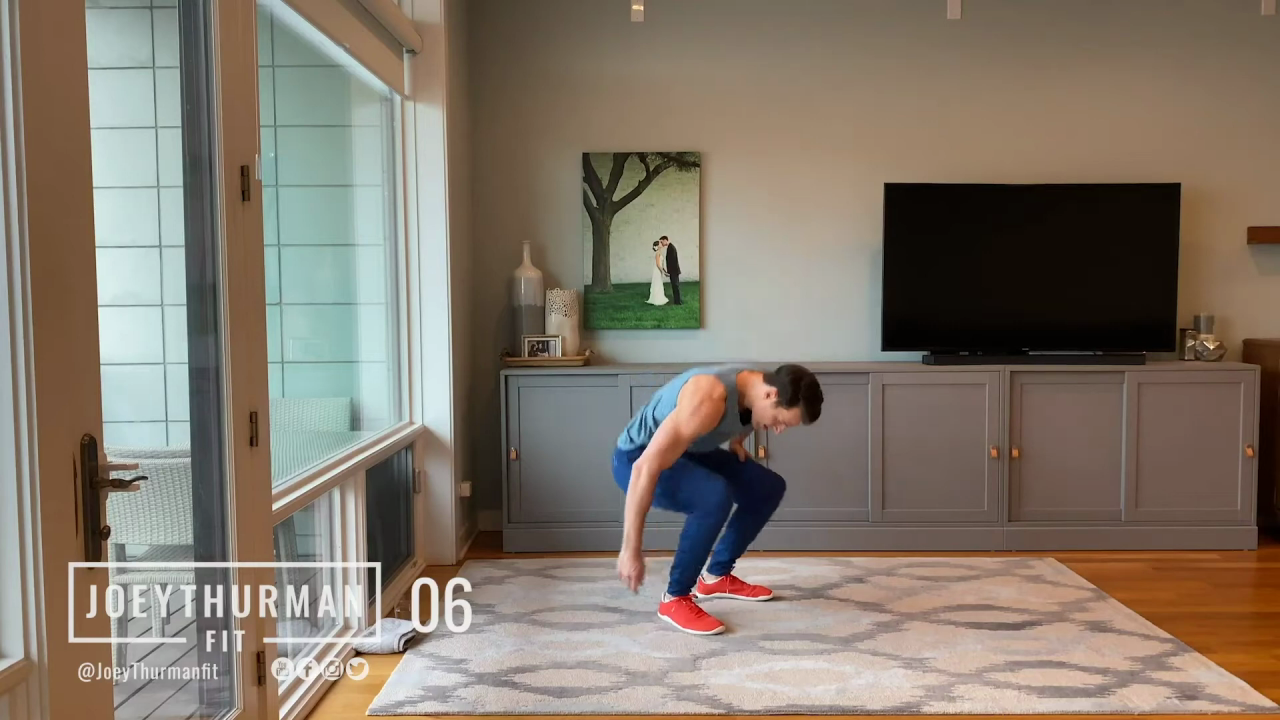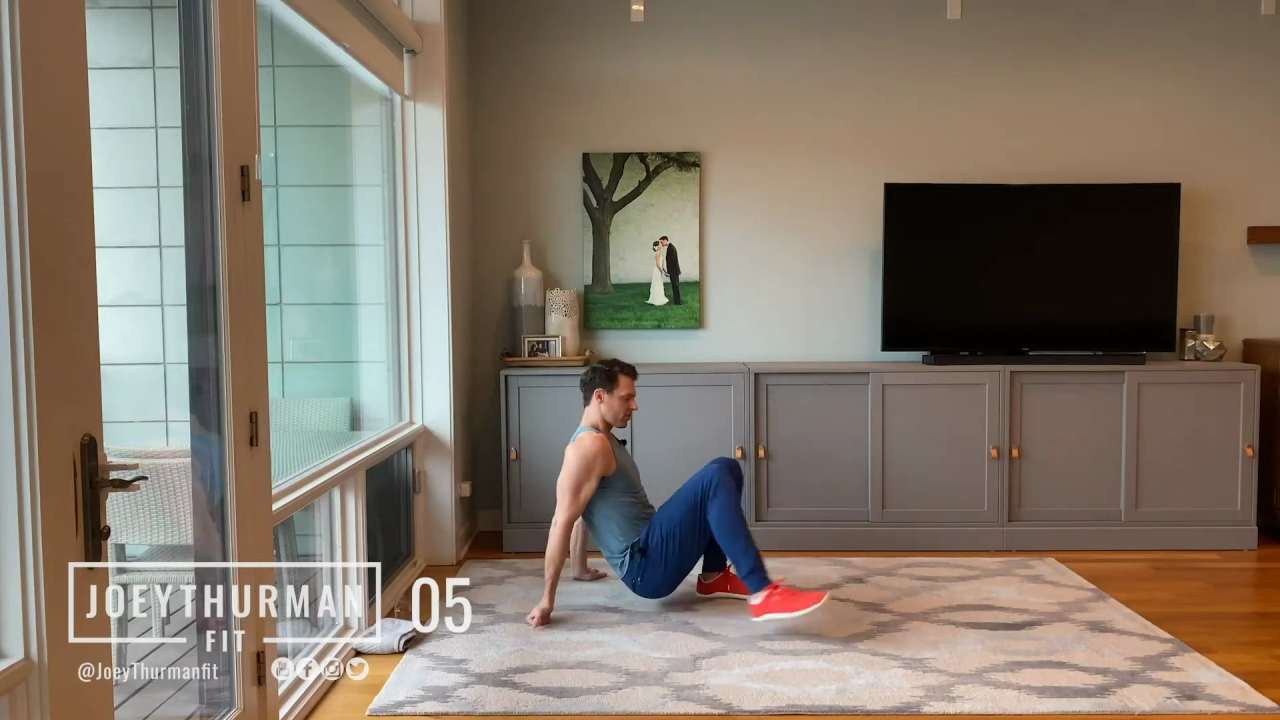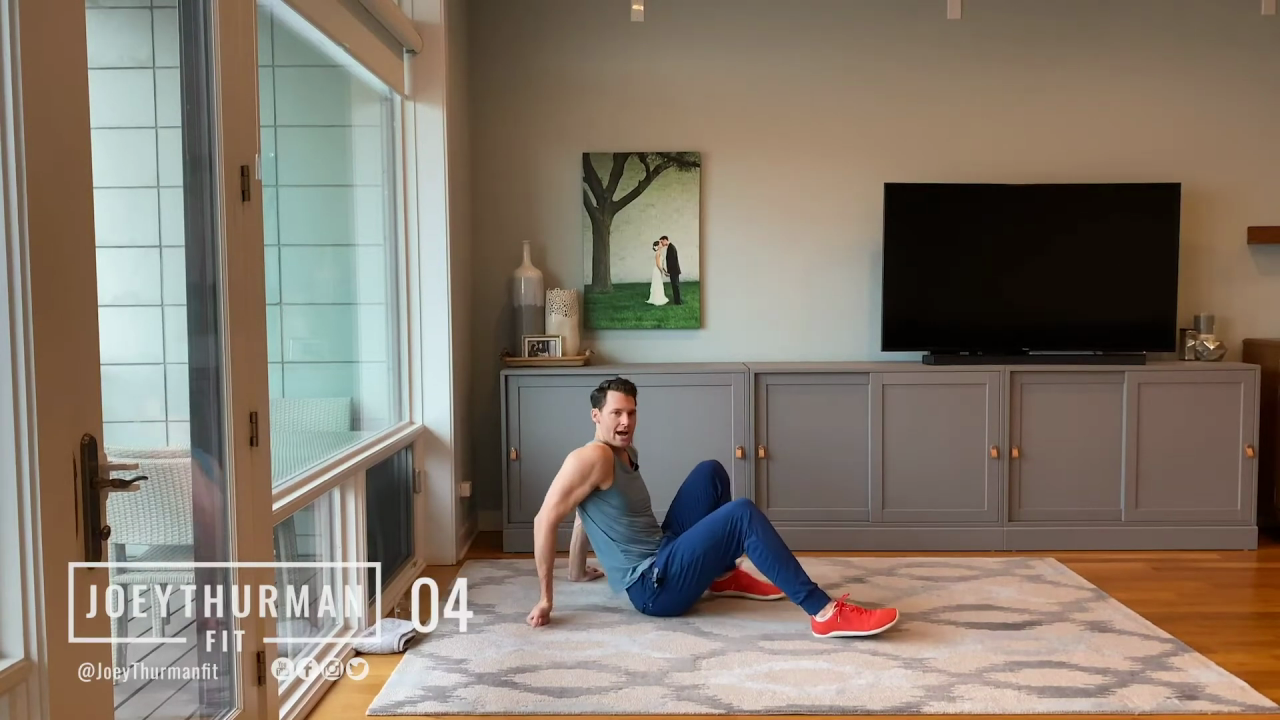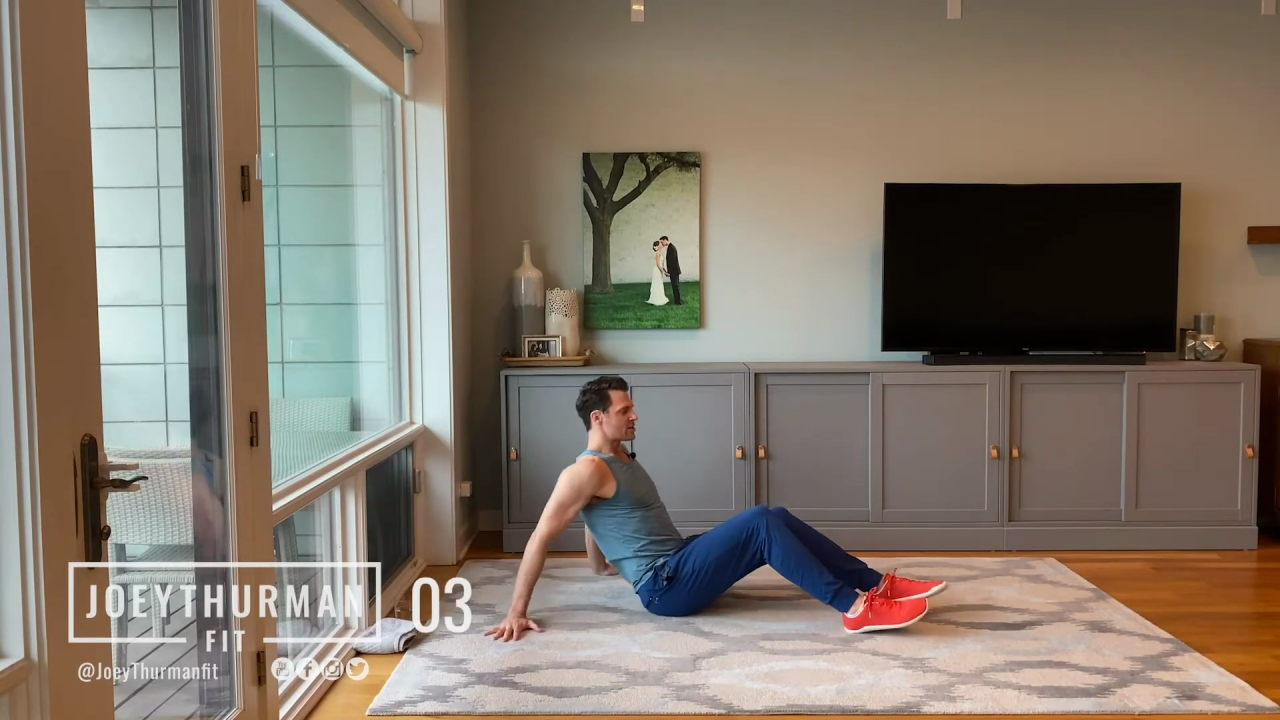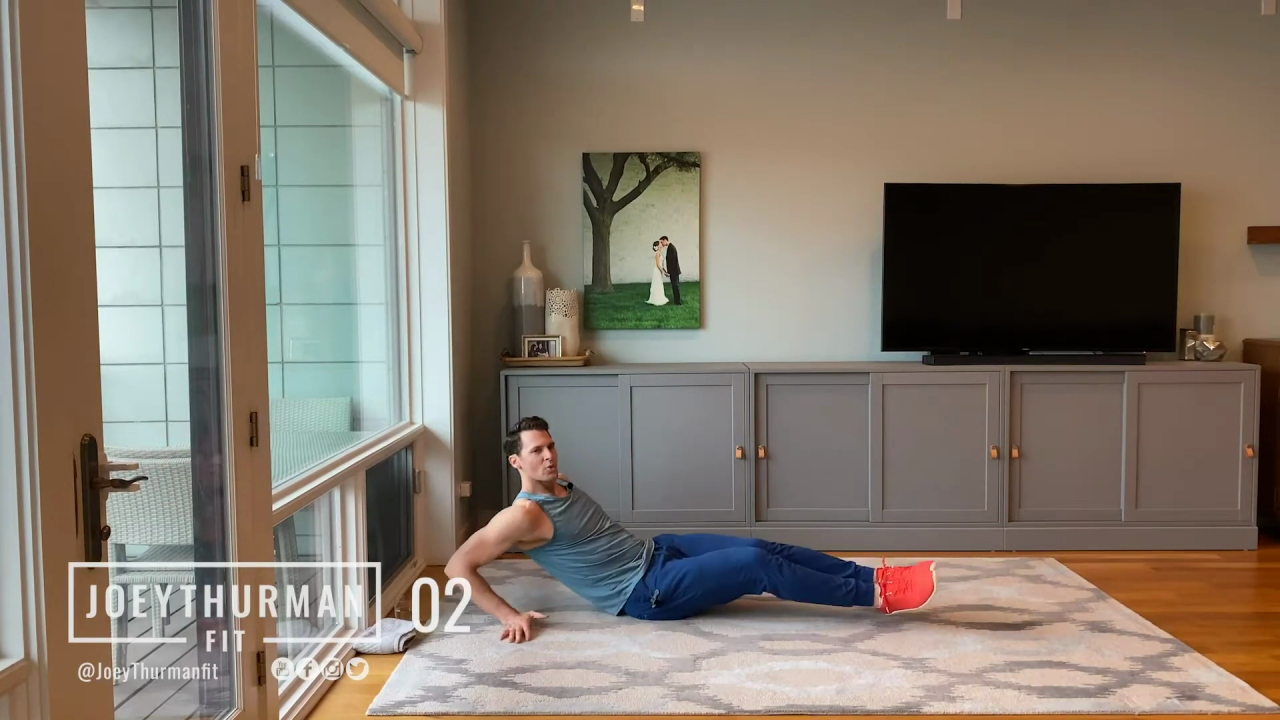
dt=1s
person 1, frame 1
left shoulder: (761, 383)
right shoulder: (708, 399)
right elbow: (645, 468)
left wrist: (736, 442)
right wrist: (630, 549)
right hip: (636, 457)
left knee: (768, 488)
right knee: (717, 496)
left ankle: (715, 576)
right ankle: (675, 598)
person 1, frame 2
left shoulder: (601, 438)
right shoulder: (589, 447)
left elbow: (581, 514)
right elbow: (562, 521)
left wrist: (579, 567)
right wrist: (547, 602)
left hip: (652, 546)
right hip: (647, 568)
left knee: (726, 467)
right knee: (717, 474)
left ankle: (714, 577)
right ankle: (762, 594)
person 1, frame 3
left shoulder: (625, 453)
right shoulder: (591, 457)
left elbow: (586, 515)
right elbow: (545, 520)
left wrist: (577, 570)
right wrist: (546, 599)
left hip: (664, 553)
right hip: (653, 588)
left knee: (710, 472)
right knee: (743, 514)
left ankle: (723, 575)
right ankle: (824, 613)
person 1, frame 4
left shoulder: (620, 457)
right shoulder: (586, 471)
right elbow: (541, 537)
left wrist: (600, 565)
right wrist: (516, 612)
left hip: (680, 561)
right hip: (665, 588)
left knee: (778, 518)
right knee: (760, 522)
left ankle: (878, 584)
right ankle: (855, 608)
person 1, frame 5
left shoulder: (562, 486)
right shoulder: (522, 516)
right elbow: (458, 566)
right wrist: (510, 614)
left hip: (656, 552)
right hip: (646, 593)
left knee: (761, 547)
right knee: (757, 566)
left ankle: (873, 577)
right ankle: (876, 596)
